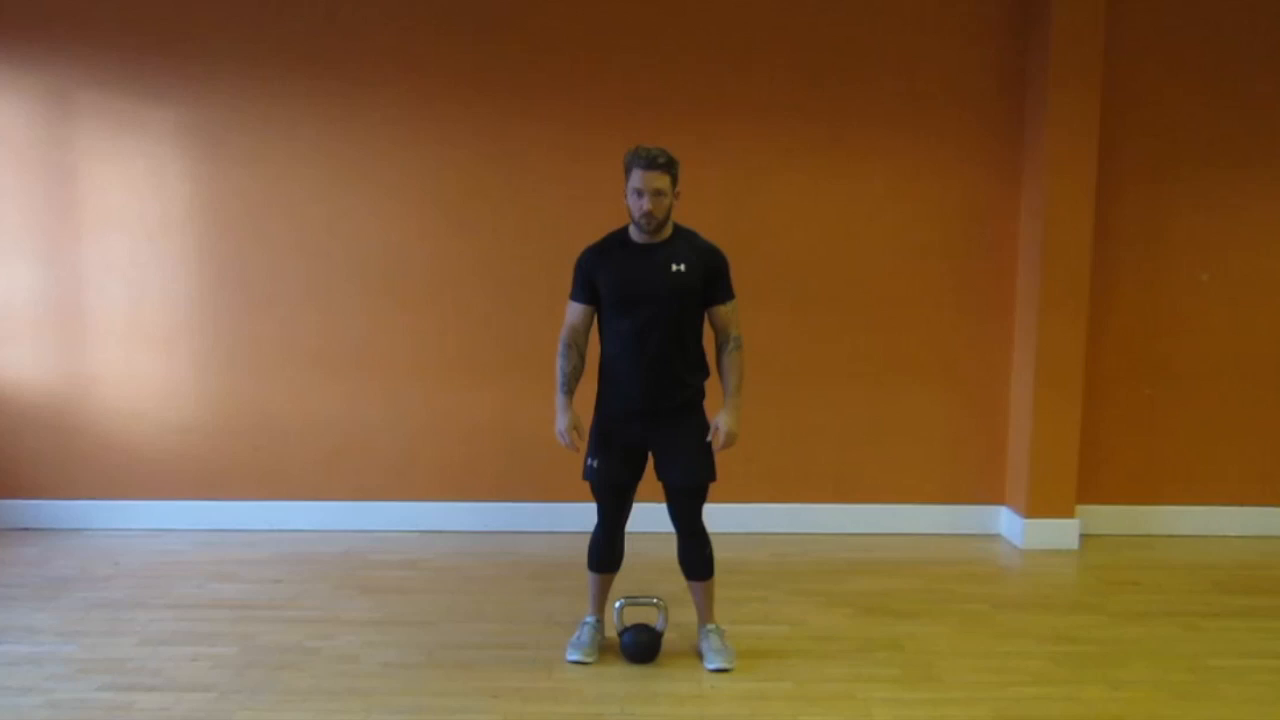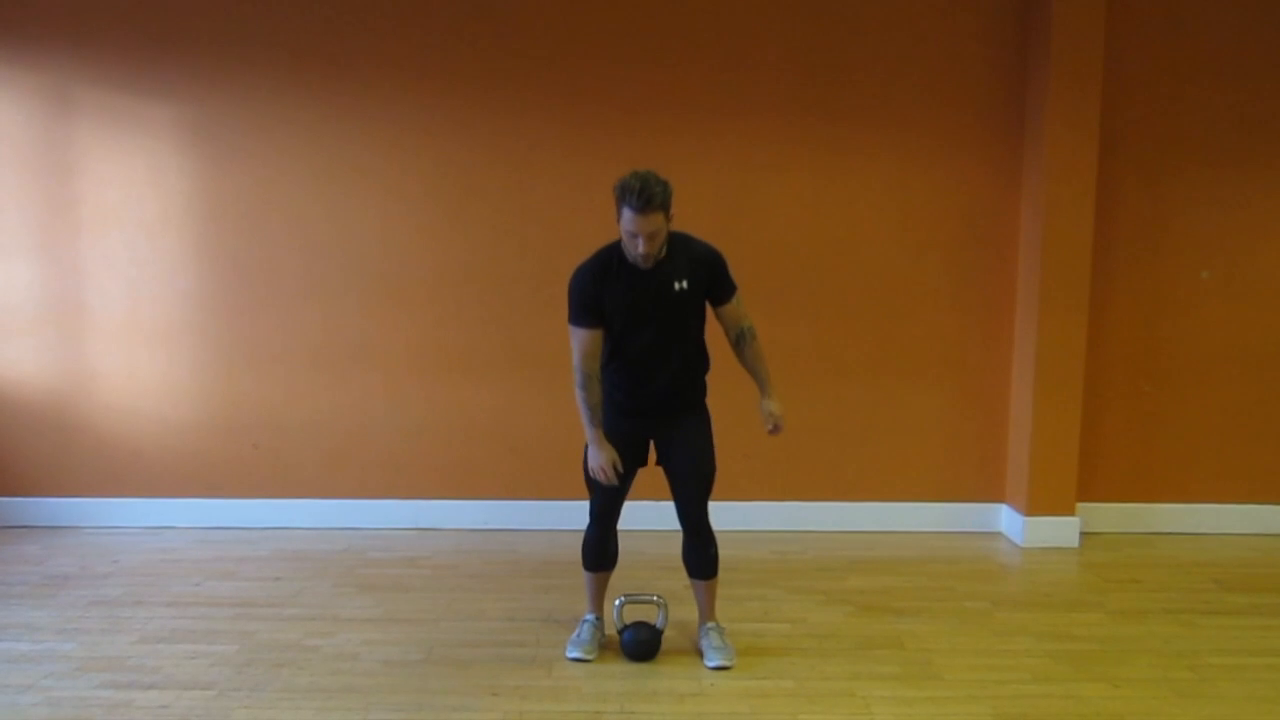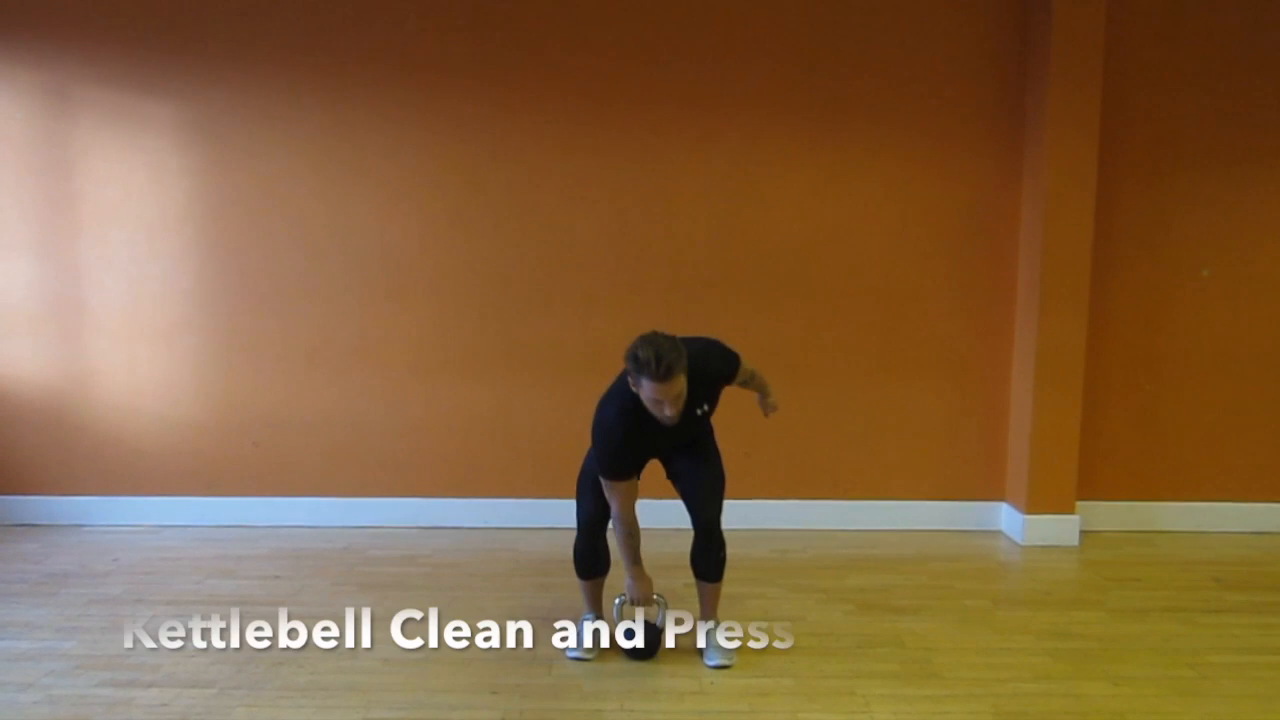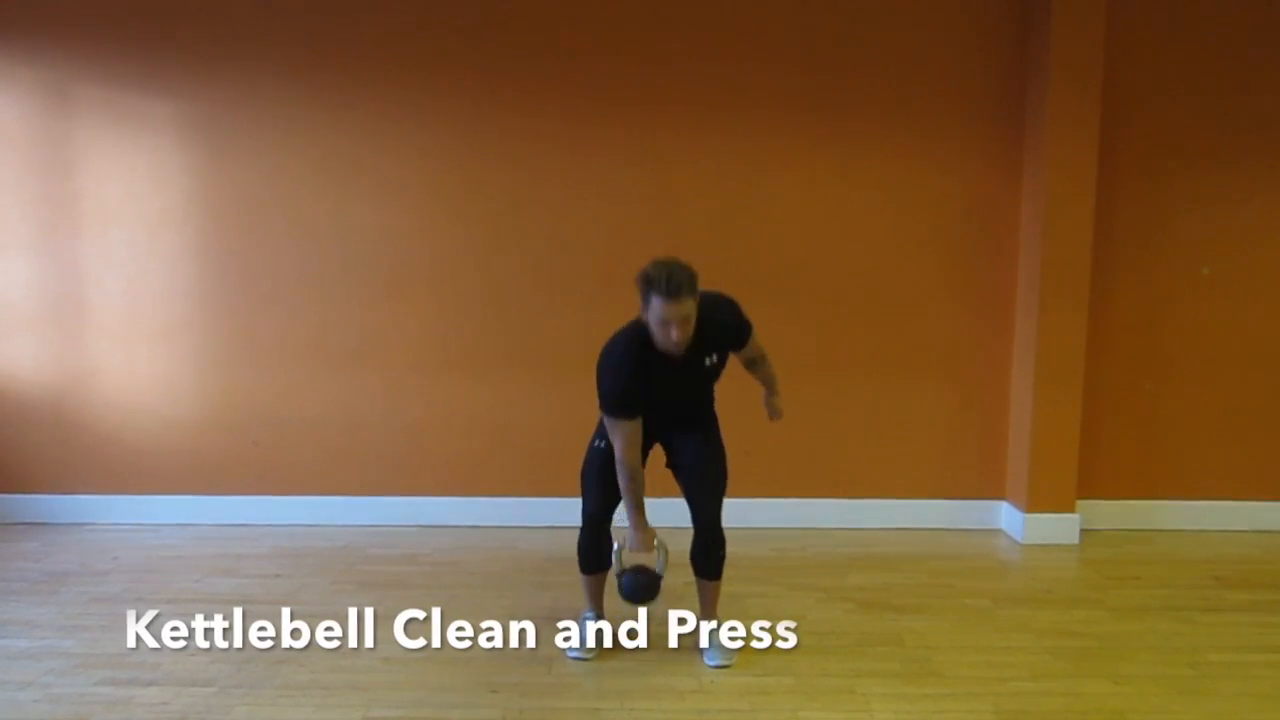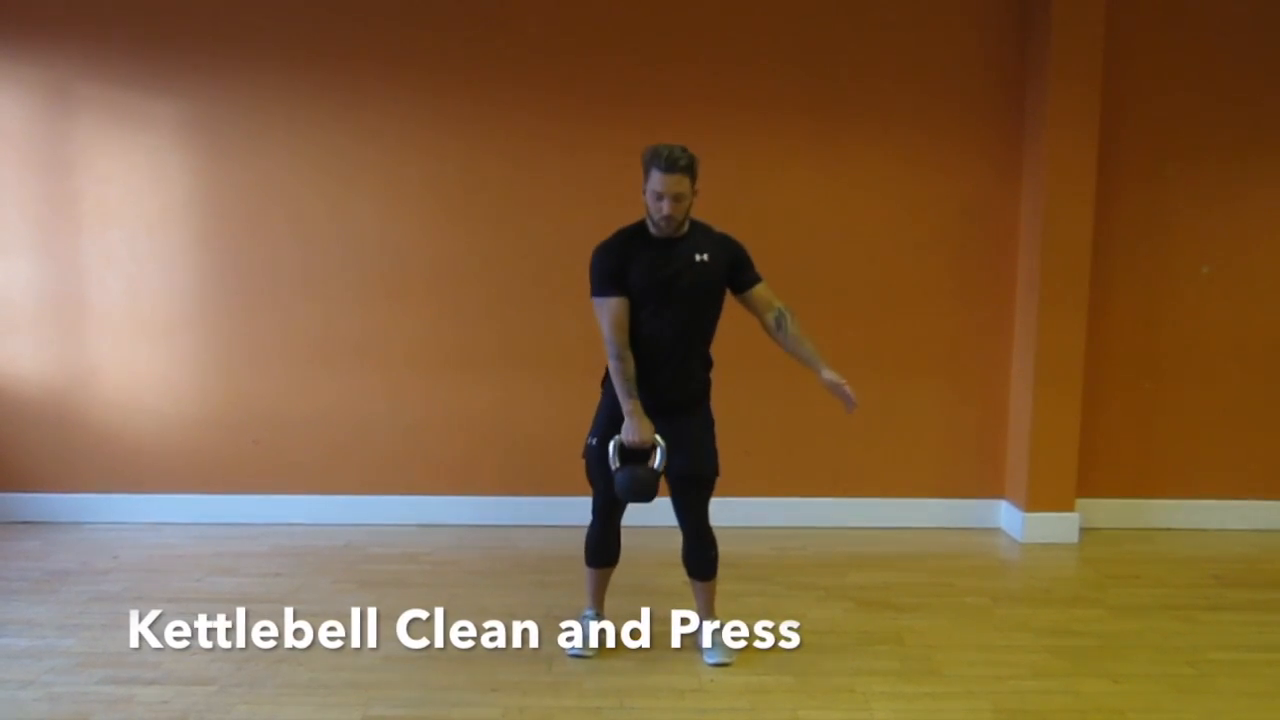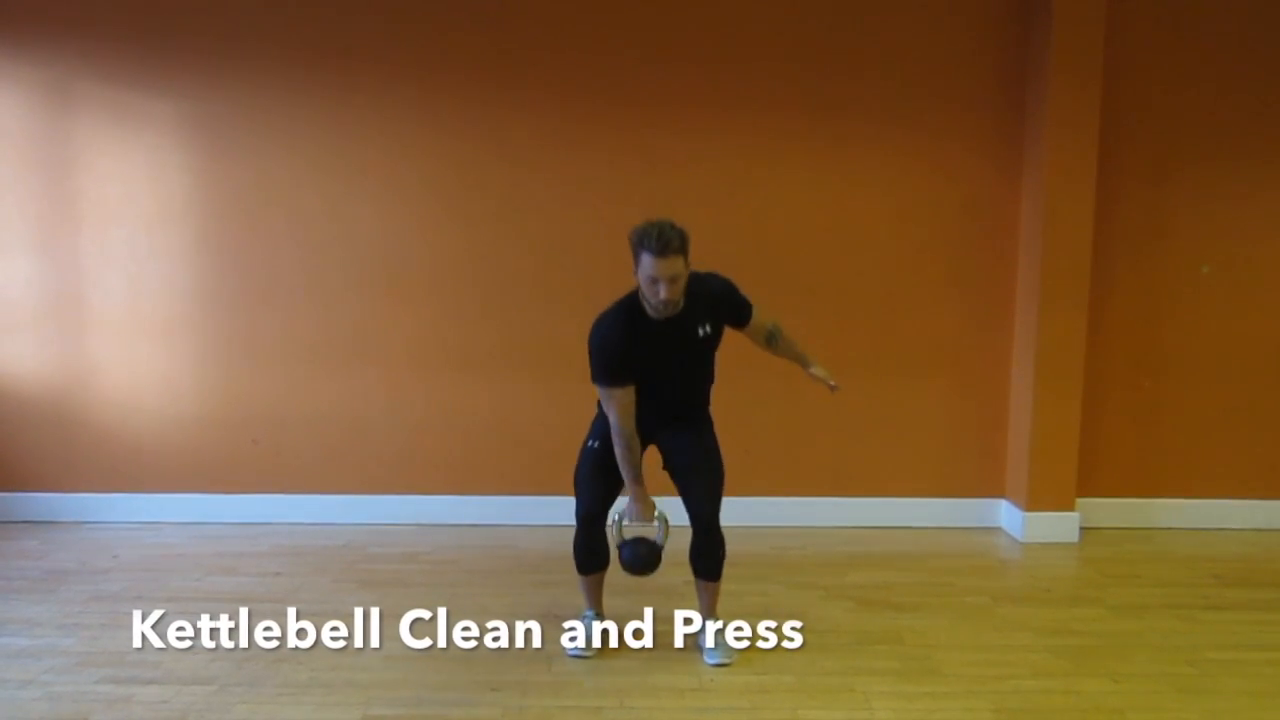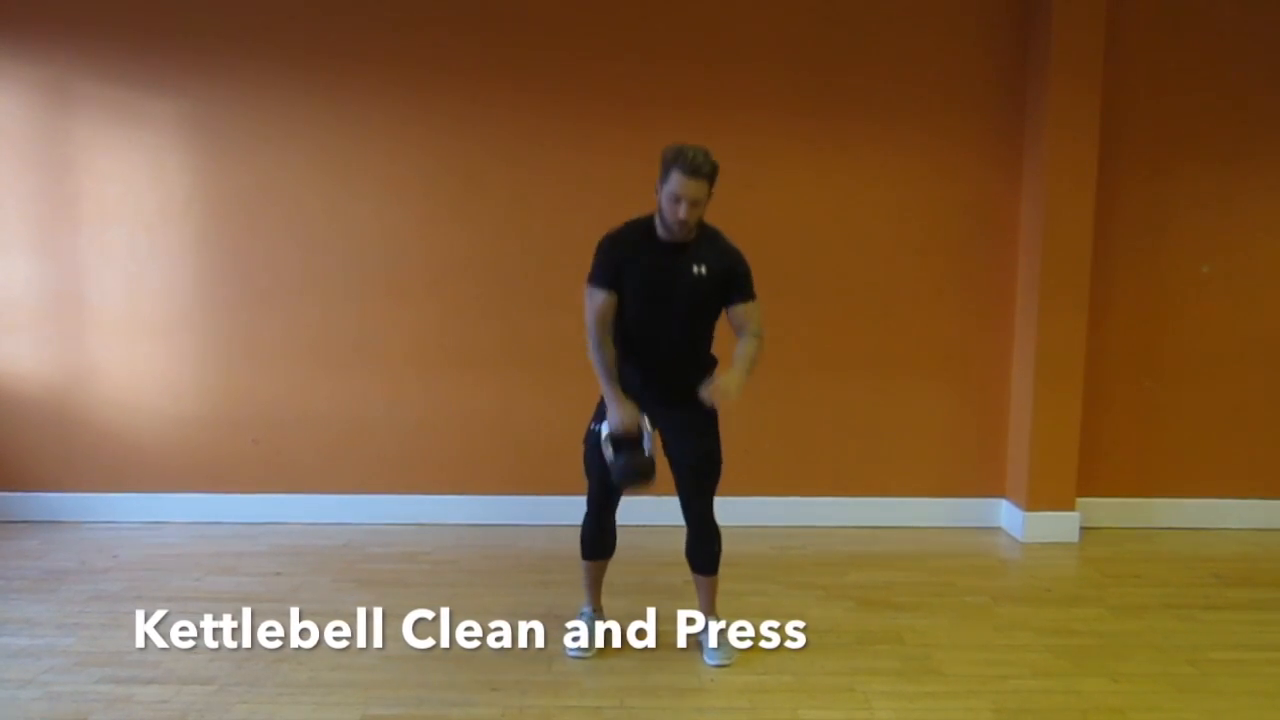
dt=0.5s
person 1, frame 1
left shoulder: (703, 257)
right shoulder: (598, 258)
left elbow: (728, 335)
right elbow: (573, 335)
left wrist: (730, 405)
right wrist: (564, 405)
left hip: (682, 416)
right hip: (616, 417)
left knee: (689, 522)
right knee: (609, 521)
left ankle: (708, 628)
right ankle: (593, 622)
person 1, frame 2
left shoulder: (701, 260)
right shoulder: (592, 276)
left elbow: (738, 326)
right elbow: (585, 362)
left wrist: (766, 392)
right wrist: (595, 438)
left hip: (684, 409)
right hip: (621, 409)
left knee: (694, 516)
right knee: (602, 513)
left ankle: (709, 625)
right ankle: (592, 619)
person 1, frame 3
left shoulder: (709, 360)
right shoulder: (615, 420)
left elbow: (743, 372)
right elbow: (622, 510)
left wrist: (765, 393)
right wrist: (635, 574)
left hip: (691, 436)
right hip: (628, 439)
left knee: (707, 520)
right knee: (590, 519)
left ankle: (709, 625)
right ankle: (592, 619)
person 1, frame 4
left shoulder: (722, 316)
right shoulder: (620, 357)
left elbow: (753, 355)
right elbow: (626, 453)
left wrist: (771, 393)
right wrist: (637, 524)
left hip: (694, 422)
right hip: (627, 420)
left knee: (707, 517)
right knee: (595, 514)
left ankle: (709, 626)
right ankle: (593, 618)
person 1, frame 5
left shoulder: (721, 249)
right shoulder: (615, 253)
left elbow: (771, 313)
right elbow: (614, 338)
left wrist: (821, 369)
right wrist: (632, 414)
left hip: (688, 408)
right hip: (624, 404)
left knee: (694, 519)
right knee: (607, 512)
left ankle: (709, 626)
right ankle: (593, 616)
person 1, frame 6
left shoulder: (714, 294)
right shoulder: (611, 330)
left elbow: (763, 329)
right elbow: (622, 424)
left wrist: (807, 364)
right wrist: (636, 495)
left hip: (688, 417)
right hip: (625, 419)
left knee: (706, 517)
right knee: (589, 513)
left ankle: (709, 623)
right ankle: (593, 615)
person 1, frame 7
left shoulder: (723, 257)
right shoulder: (619, 245)
left elbow: (749, 331)
right elbow: (597, 323)
left wrist: (736, 374)
right wrist: (614, 398)
left hip: (690, 399)
right hip: (628, 393)
left knee: (699, 511)
right knee: (599, 503)
left ankle: (708, 622)
right ankle: (591, 612)
